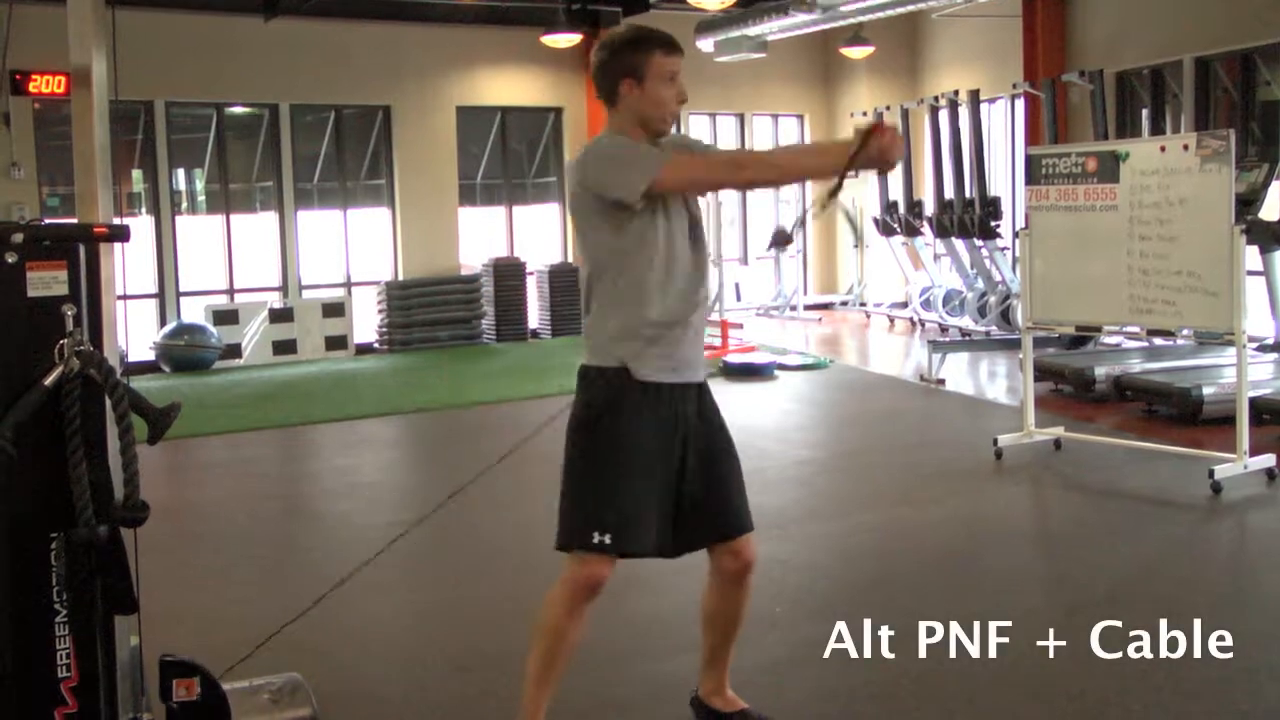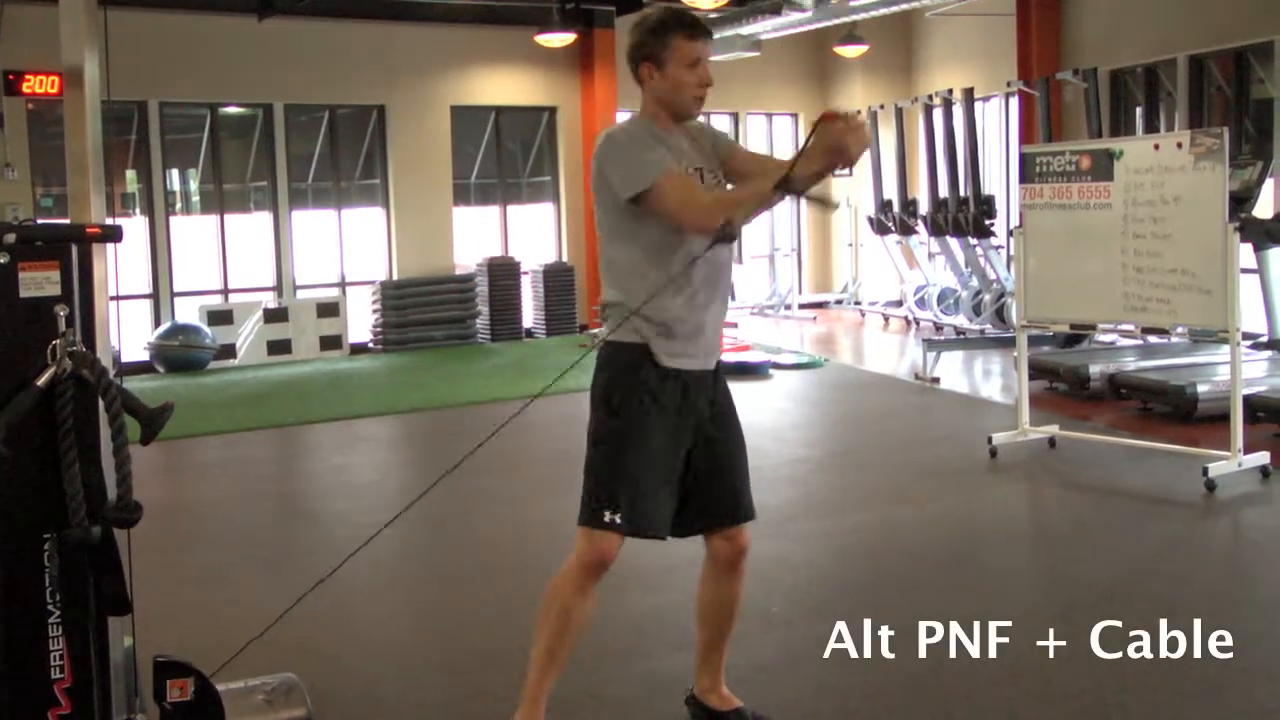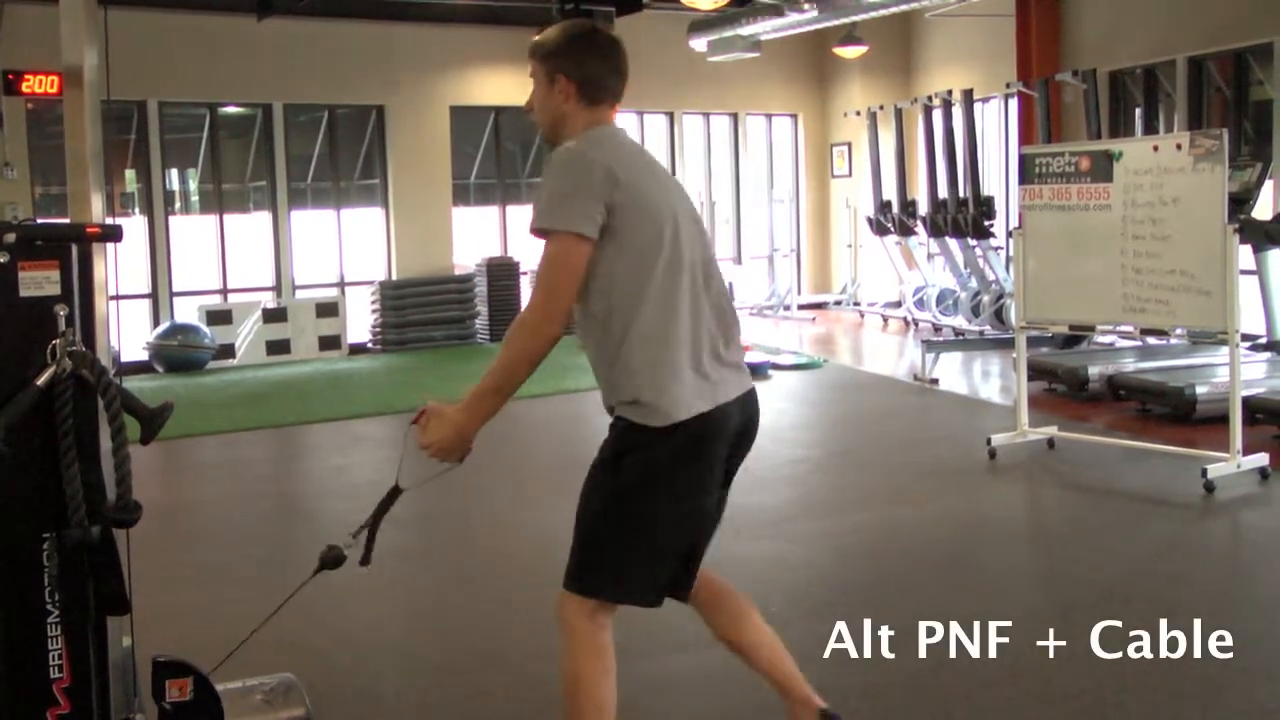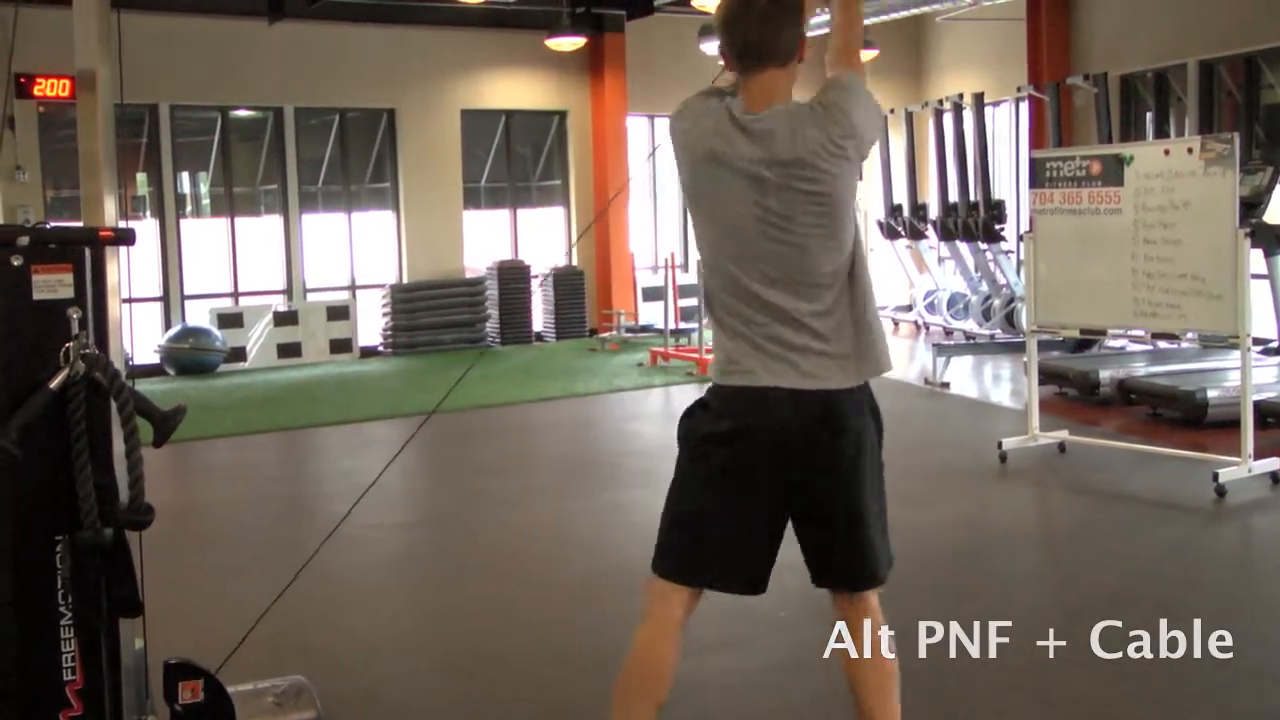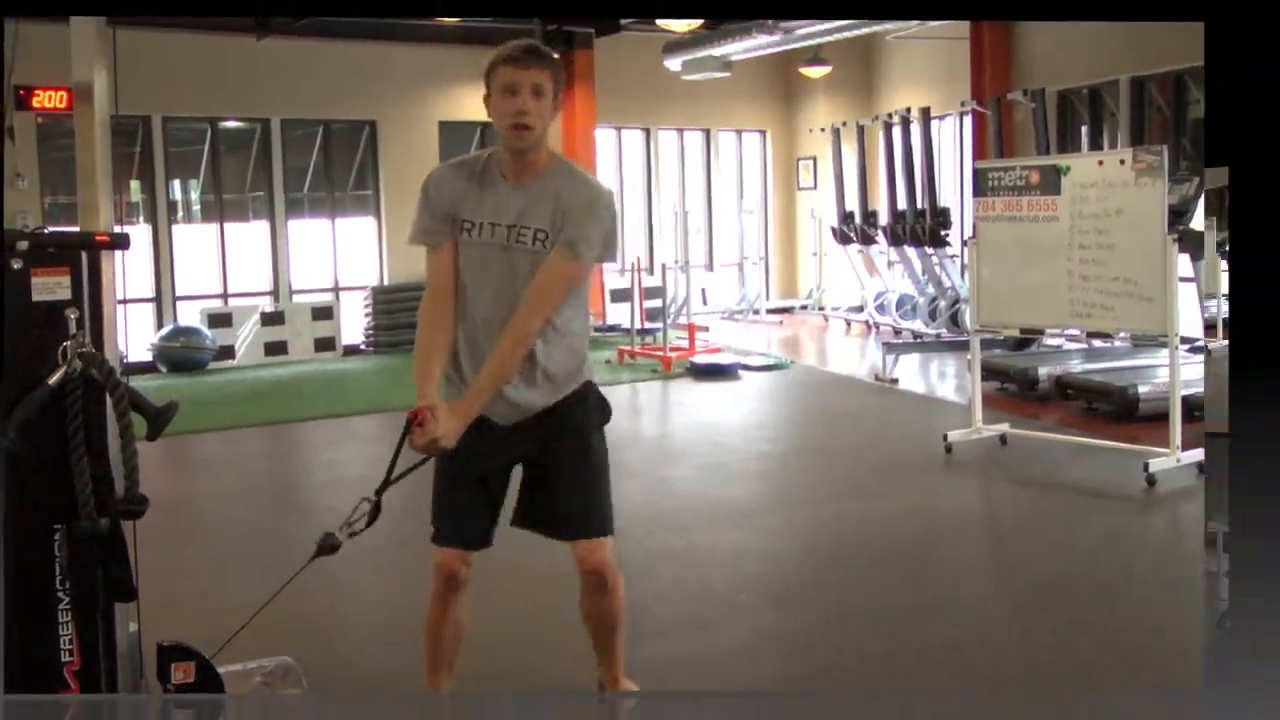
dt=1s
person 1, frame 1
left shoulder: (676, 151)
right shoulder: (598, 161)
left elbow: (752, 165)
right elbow: (722, 174)
left wrist: (845, 151)
right wrist: (847, 159)
left hip: (686, 386)
right hip: (622, 390)
left knee: (736, 556)
right knee: (589, 571)
person 1, frame 2
left shoulder: (702, 139)
right shoulder: (623, 145)
left elbow: (769, 178)
right elbow: (705, 215)
left wrist: (822, 152)
right wrist: (810, 168)
left hip: (703, 370)
right hip: (641, 368)
left knee: (730, 541)
right knee: (597, 549)
person 1, frame 3
left shoulder: (578, 164)
right shoulder: (639, 163)
left elbow: (548, 317)
right elbow: (573, 310)
left wrist: (467, 418)
right wrist: (478, 397)
left hip: (667, 417)
right hip: (728, 401)
left knee: (583, 608)
right knee: (682, 575)
person 1, frame 4
left shoulder: (696, 128)
right shoulder: (838, 126)
left elbow: (735, 100)
right elbow: (844, 60)
left hip: (743, 402)
right hip: (837, 402)
left knee: (670, 595)
right knee: (857, 602)
person 1, frame 5
left shoulder: (586, 201)
right shoulder: (447, 187)
left elbow: (532, 314)
right elbow: (439, 300)
left wrist: (466, 406)
right wrist: (427, 397)
left hip: (560, 398)
right hip: (465, 406)
left knee: (597, 561)
right knee: (452, 567)
left ankle: (614, 680)
right ankle: (435, 701)
